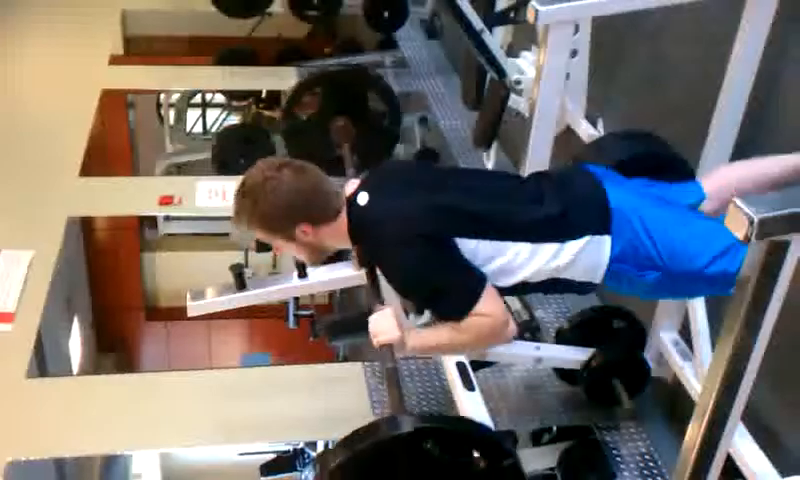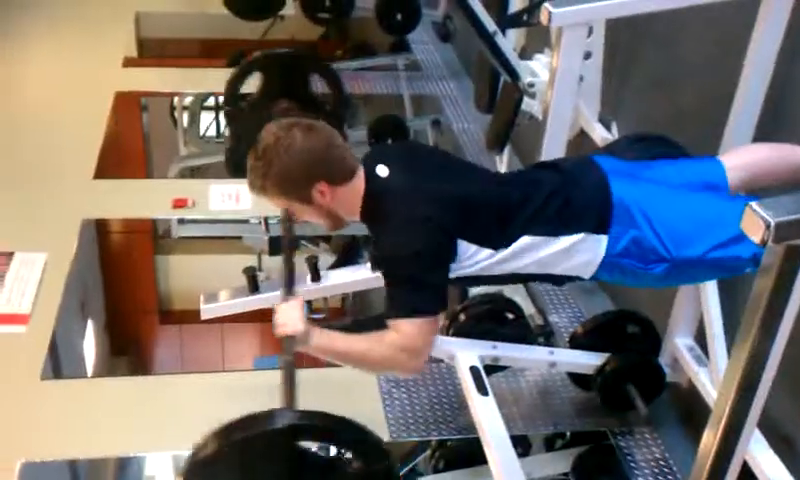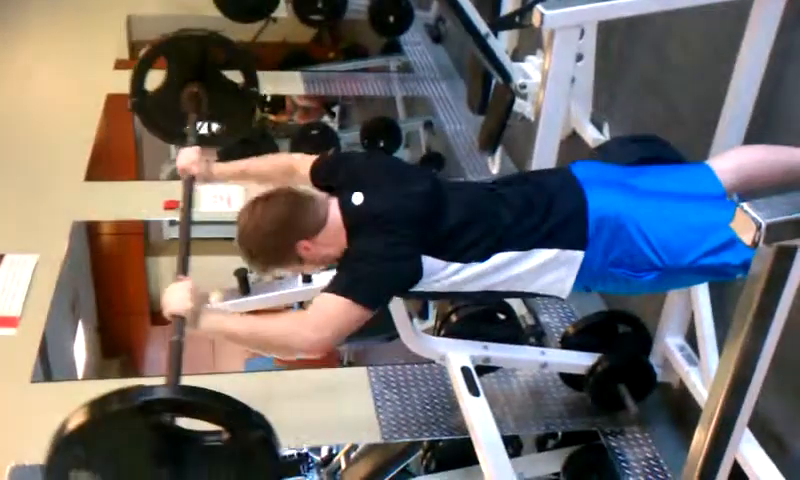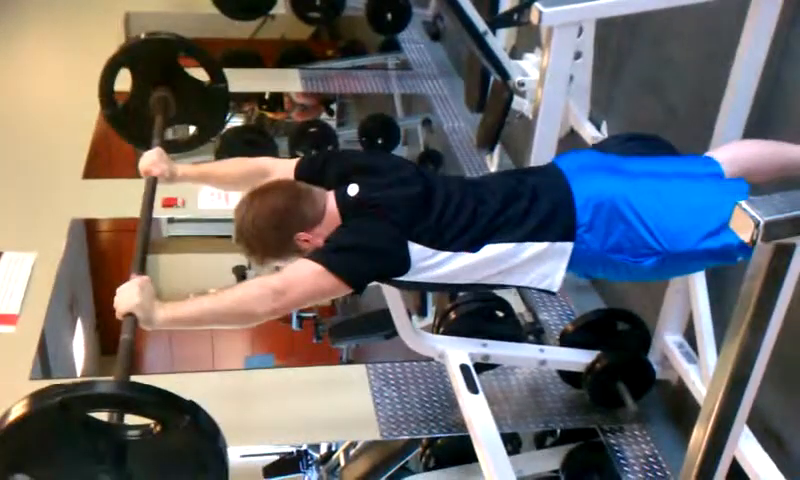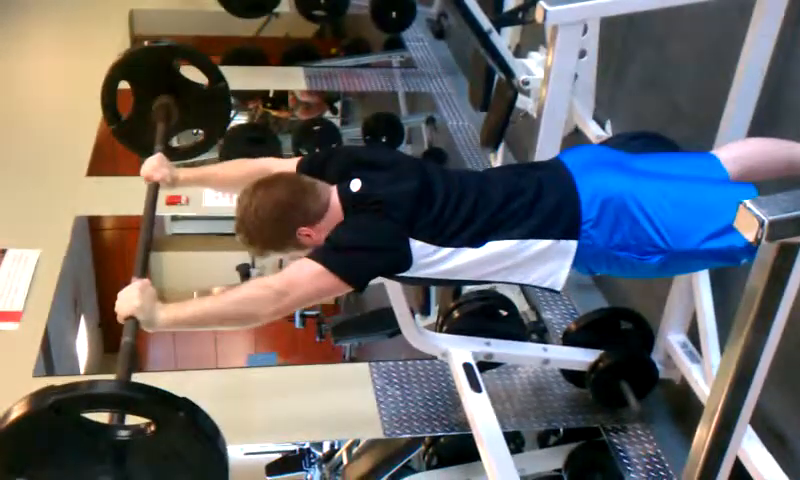
dt=0.5s
person 1, frame 1
left shoulder: (403, 252)
right shoulder: (373, 183)
left elbow: (497, 326)
left wrist: (408, 340)
right wrist: (333, 187)
left hip: (609, 243)
right hip: (582, 193)
left knee: (742, 258)
right knee: (702, 205)
person 1, frame 2
left shoulder: (406, 236)
right shoulder: (384, 159)
left elbow: (408, 353)
left wrist: (311, 338)
right wrist: (288, 166)
left hip: (612, 234)
right hip: (590, 183)
right knee: (731, 177)
person 1, frame 3
left shoulder: (382, 250)
right shoulder: (358, 176)
left elbow: (313, 334)
right elbow: (295, 166)
left wrist: (201, 316)
right wrist: (214, 170)
left hip: (591, 241)
right hip: (573, 191)
right knee: (716, 180)
person 1, frame 4
left shoulder: (371, 236)
right shoulder: (348, 170)
left elbow: (276, 297)
right elbow: (267, 169)
left wrist: (157, 310)
right wrist: (179, 169)
left hip: (584, 228)
right hip: (568, 179)
right knee: (717, 171)
person 1, frame 5
left shoulder: (372, 231)
right shoulder: (344, 167)
left elbow: (268, 296)
right elbow: (270, 174)
left wrist: (156, 312)
right wrist: (182, 174)
left hip: (591, 223)
right hip: (573, 176)
left knee: (740, 223)
right knee: (720, 173)
